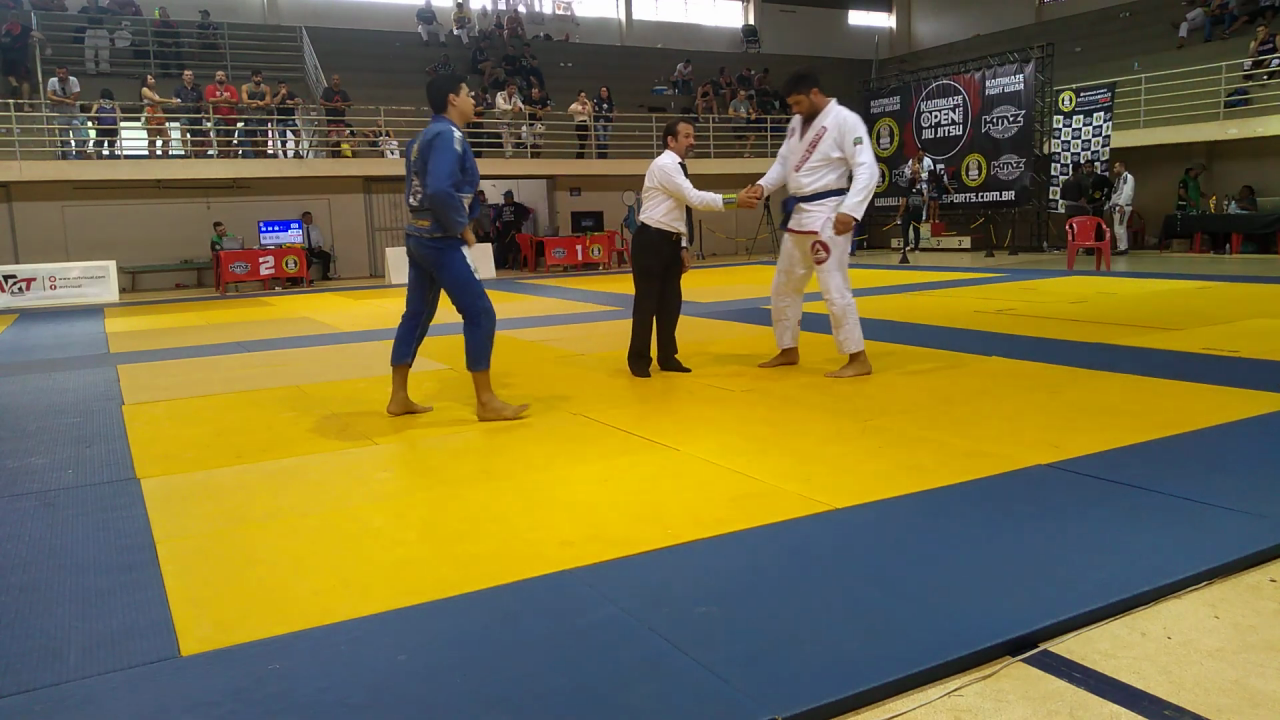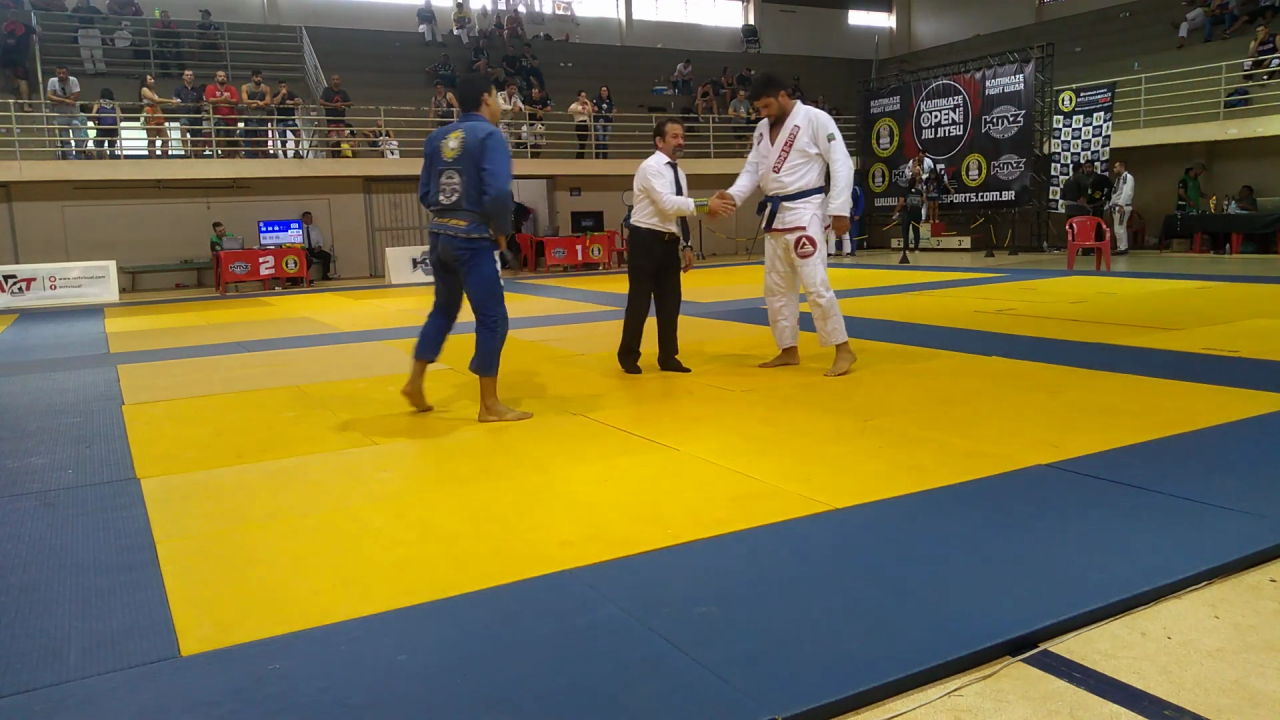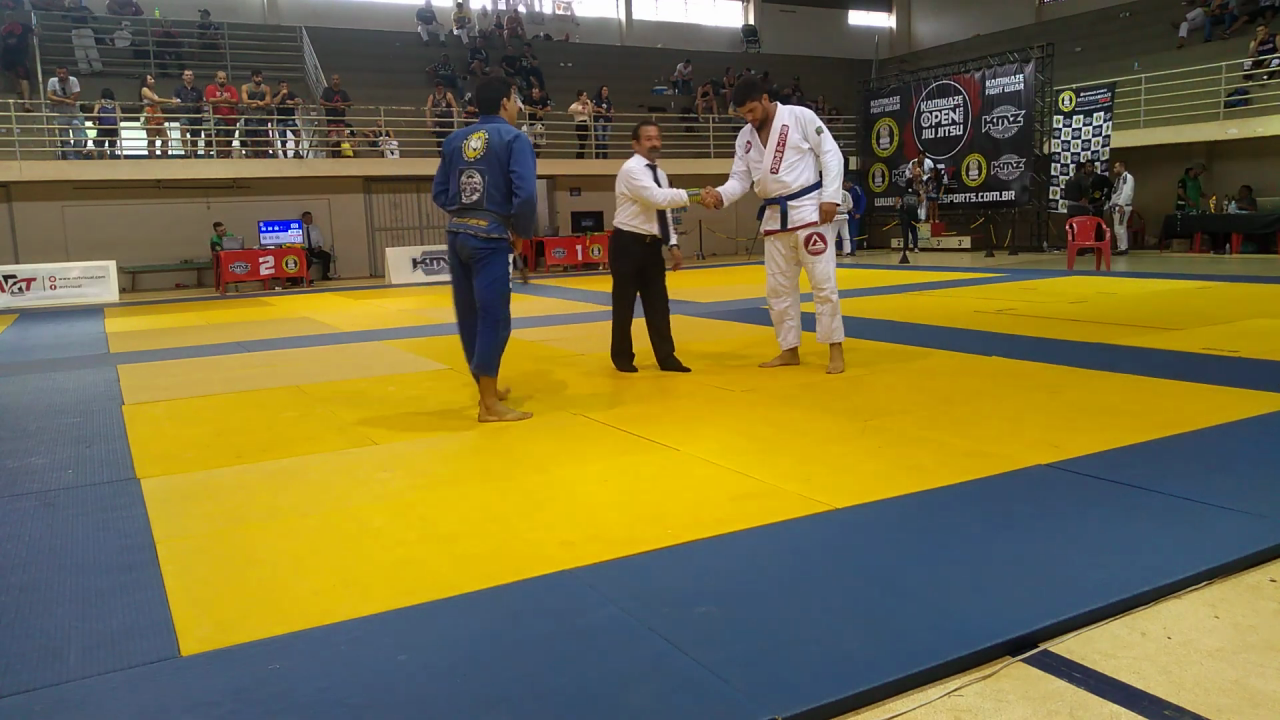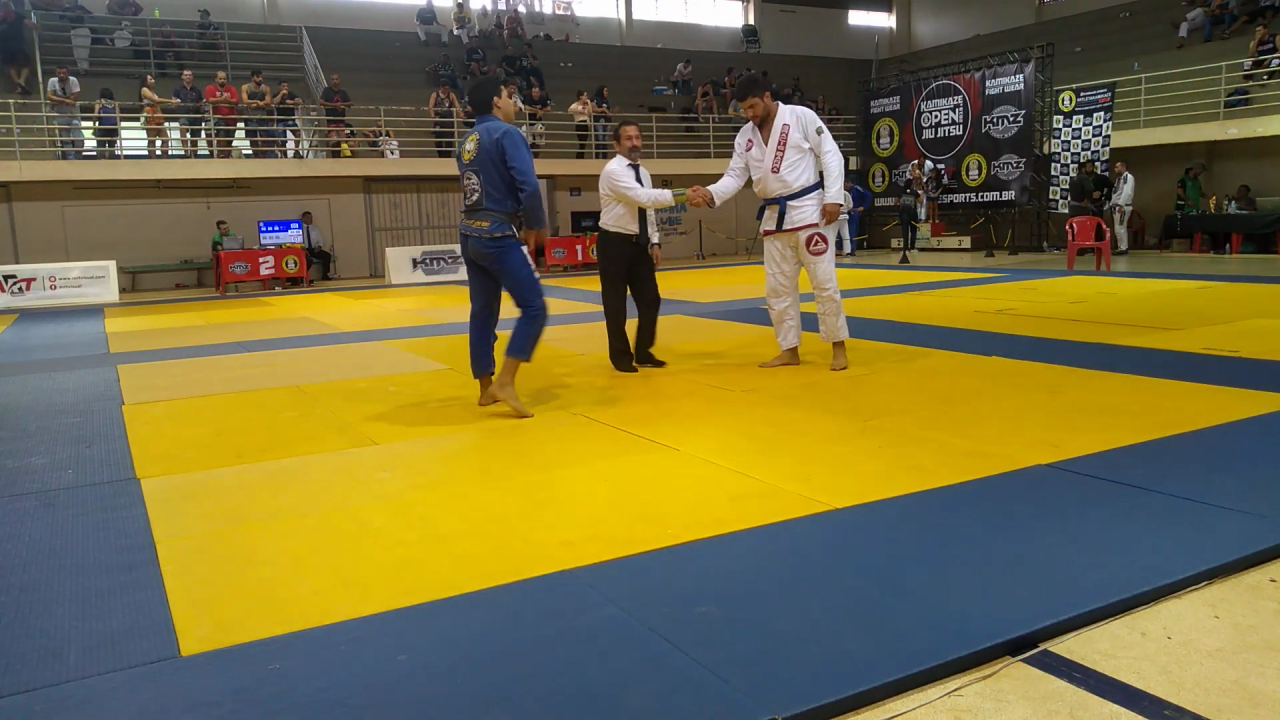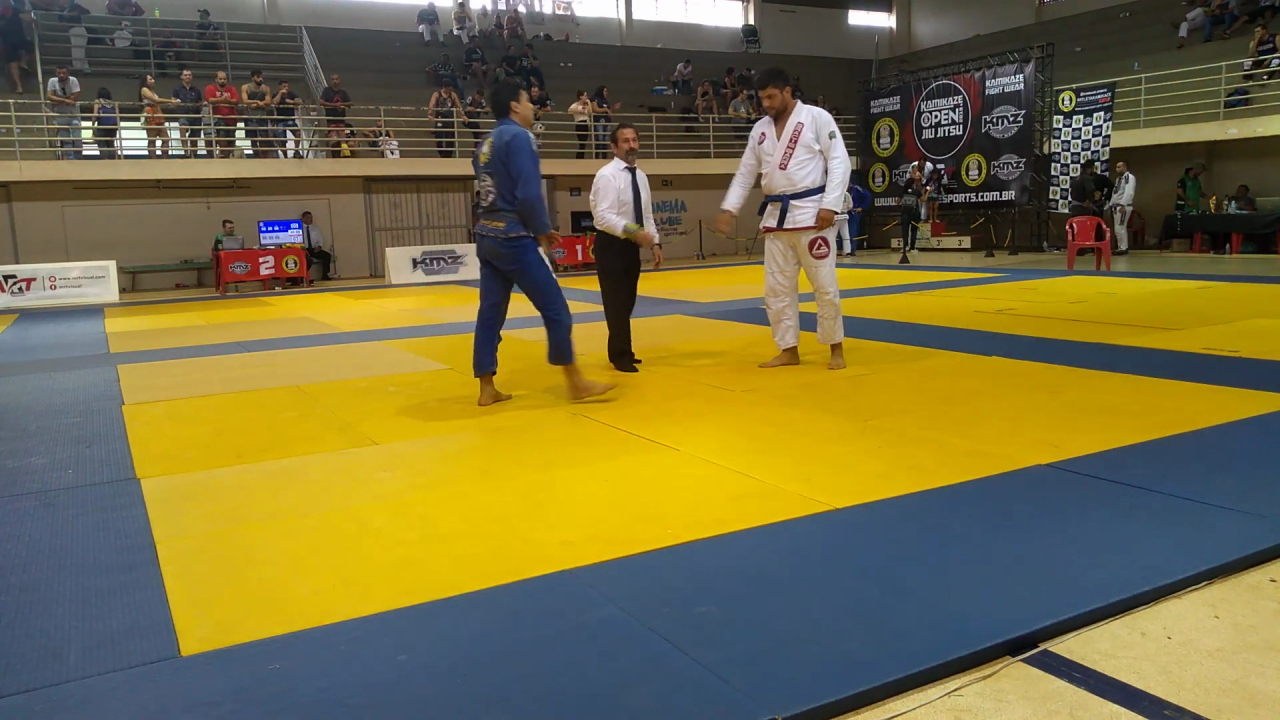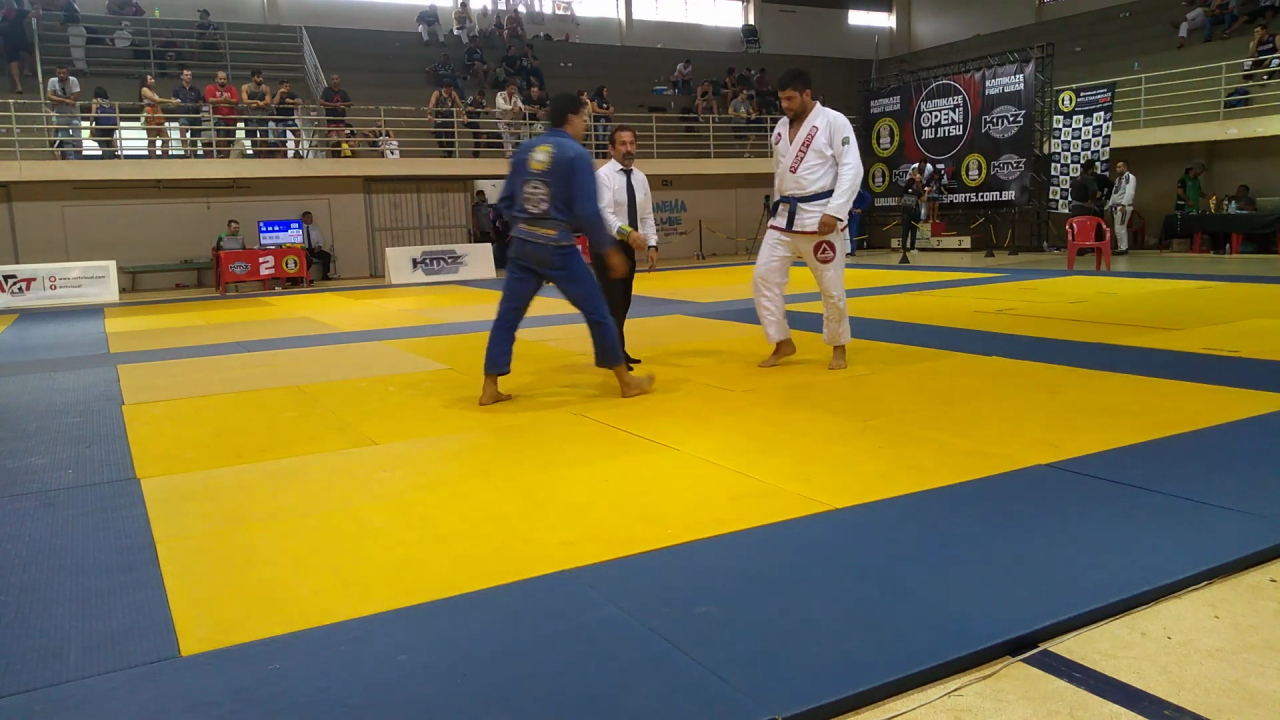
dt=0.3s
person 1, frame 1
left shoulder: (423, 137)
right shoulder: (447, 136)
right elbow: (440, 190)
right wrist: (461, 227)
left hip: (417, 236)
right hip: (440, 240)
left knee: (417, 314)
right knee: (479, 313)
left ankle: (399, 397)
right ankle: (486, 401)
person 1, frame 2
left shoulder: (438, 137)
right shoulder: (490, 135)
left elbow: (426, 194)
right elbow: (499, 193)
right wrist: (501, 230)
left hip: (439, 234)
right hip: (472, 239)
left knee: (444, 309)
right knee: (492, 318)
left ankle: (415, 383)
right ankle: (489, 404)
person 1, frame 3
left shoulder: (456, 140)
right shoulder: (514, 138)
left elbow: (439, 194)
right elbow: (525, 194)
right wrist: (521, 232)
left hip: (456, 234)
right hip: (490, 237)
left knee: (468, 312)
right knee: (494, 318)
left ankle: (486, 389)
right ankle: (490, 404)
person 1, frame 4
left shoulder: (466, 143)
right shoulder: (506, 134)
right elbow: (529, 187)
left wrist: (521, 224)
right wrist: (536, 226)
left hip: (470, 234)
right hip: (498, 235)
left knee: (483, 312)
right knee: (534, 307)
left ankle: (487, 388)
right ankle: (504, 383)
person 1, frame 5
left shoulder: (484, 145)
right shoulder: (518, 137)
right elbow: (528, 195)
right wrist: (542, 231)
left hip: (485, 236)
right hip: (514, 238)
left knee: (490, 312)
right knee: (554, 308)
left ankle: (486, 389)
right ankle: (576, 384)
person 1, frame 6
left shoulder: (525, 151)
right shoulder: (576, 154)
left elbow: (506, 202)
right elbow: (588, 211)
right wrist: (609, 250)
left hip: (522, 242)
right hip: (557, 245)
left knee: (508, 314)
right knee: (597, 311)
left ankle: (490, 388)
right ankle: (625, 380)
person 2, frame 1
left shoulder: (845, 121)
right shoulder: (799, 122)
left elbow: (866, 170)
right elbow: (784, 162)
left wrist: (850, 211)
right wrist: (763, 186)
left hip: (825, 216)
right hip: (799, 216)
left knee: (834, 288)
right knee: (784, 286)
left ankle: (857, 358)
right ankle: (788, 351)
person 2, frame 2
left shoulder: (815, 119)
right shoulder: (763, 128)
left elbow: (841, 164)
right elbow: (752, 170)
left wrist: (839, 209)
right wrist: (732, 196)
left hip: (805, 211)
right hip: (775, 214)
left knee: (815, 284)
right knee: (776, 288)
left ankle: (843, 350)
right ankle: (789, 350)
person 2, frame 3
left shoulder: (800, 116)
right shoulder: (745, 137)
left elbow: (831, 155)
right elbow: (740, 179)
left wrist: (830, 197)
right wrist: (720, 195)
left hip: (809, 210)
right hip: (774, 216)
left knee: (823, 281)
right knee: (779, 287)
left ankle: (835, 350)
right ankle: (790, 350)
person 2, frame 4
left shoulder: (801, 116)
right shoulder: (745, 136)
left elbow: (831, 156)
right elbow: (735, 176)
left wrist: (833, 197)
right wrist: (710, 193)
left hip: (809, 210)
right hip: (774, 216)
left knee: (824, 282)
right knee: (779, 288)
left ankle: (838, 346)
right ankle: (790, 350)
person 2, frame 5
left shoulder: (817, 118)
right shoulder: (760, 129)
left elbow: (839, 162)
right elbow: (745, 174)
left wrist: (829, 205)
right wrist: (728, 208)
left hip: (810, 212)
right hip: (775, 215)
left knee: (824, 285)
right knee: (777, 288)
left ankle: (836, 348)
right ankle: (788, 350)
person 2, frame 6
left shoulder: (834, 121)
right shoulder: (782, 127)
left elbow: (852, 169)
left wrist: (835, 211)
right wrist: (776, 211)
left hip: (819, 216)
right hip: (785, 216)
left knee: (831, 287)
right knee: (764, 278)
left ankle: (838, 349)
right ankle: (782, 343)
person 3, frame 1
left shoulder: (677, 168)
right shoulder: (664, 166)
right elbow: (694, 198)
left wrist: (683, 247)
right wrist: (735, 200)
left hip: (670, 243)
right hip: (651, 241)
left knee: (671, 302)
right knee: (647, 301)
left ankle: (667, 357)
right ankle: (639, 359)
person 3, frame 2
left shoulder: (677, 172)
right shoulder: (650, 168)
right elbow: (668, 204)
left wrist: (685, 245)
right wrist: (706, 204)
left hip: (668, 244)
right hip: (645, 242)
left knee: (670, 302)
right knee: (639, 301)
left ankle: (668, 357)
right ankle: (629, 354)
person 3, frame 3
left shoulder: (659, 174)
right shoulder: (631, 170)
left elbow: (665, 212)
right elbow: (658, 199)
left wrist: (673, 244)
right wrist: (695, 195)
left hip: (651, 245)
right hip: (627, 244)
left knee: (658, 302)
right knee: (624, 303)
left ankle: (666, 357)
right ankle: (622, 355)
person 3, frame 4
left shoulder: (643, 173)
right shoulder: (613, 171)
right elbow: (643, 198)
left wrist: (654, 243)
right wrist: (681, 195)
left hip: (638, 244)
right hip: (614, 244)
left knee: (650, 299)
right knee: (616, 303)
left ankle: (642, 351)
right ankle: (621, 355)
person 3, frame 5
left shoulder: (640, 176)
right shoulder: (607, 175)
left elbow: (646, 214)
right elbow: (604, 217)
left wrist: (654, 242)
right wrist: (635, 232)
left hip: (630, 246)
right hip: (611, 246)
left knee: (627, 302)
right knee: (617, 303)
left ankle: (619, 351)
right ankle: (621, 355)
person 3, frame 6
left shoulder: (640, 178)
right shoulder: (603, 176)
left elbow: (647, 216)
right elbow: (604, 216)
left wrist: (651, 245)
right wrist: (630, 234)
left hip: (627, 246)
left knee: (623, 301)
right knee: (613, 301)
